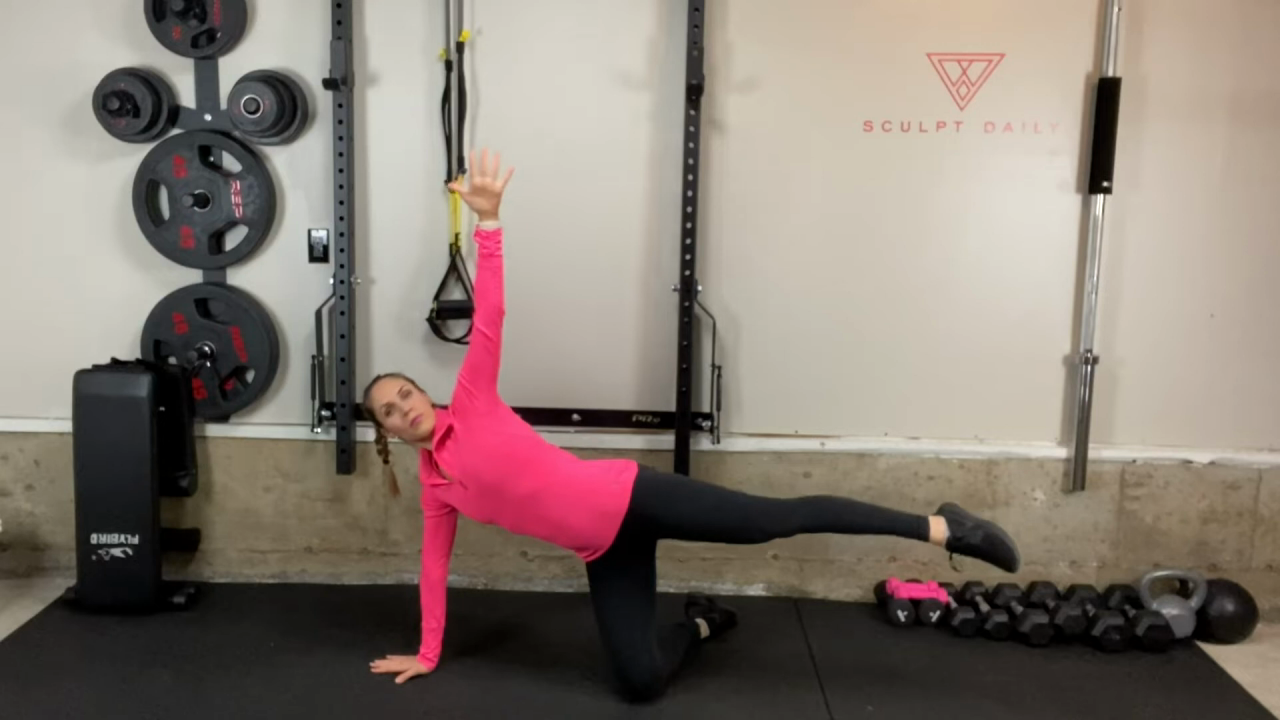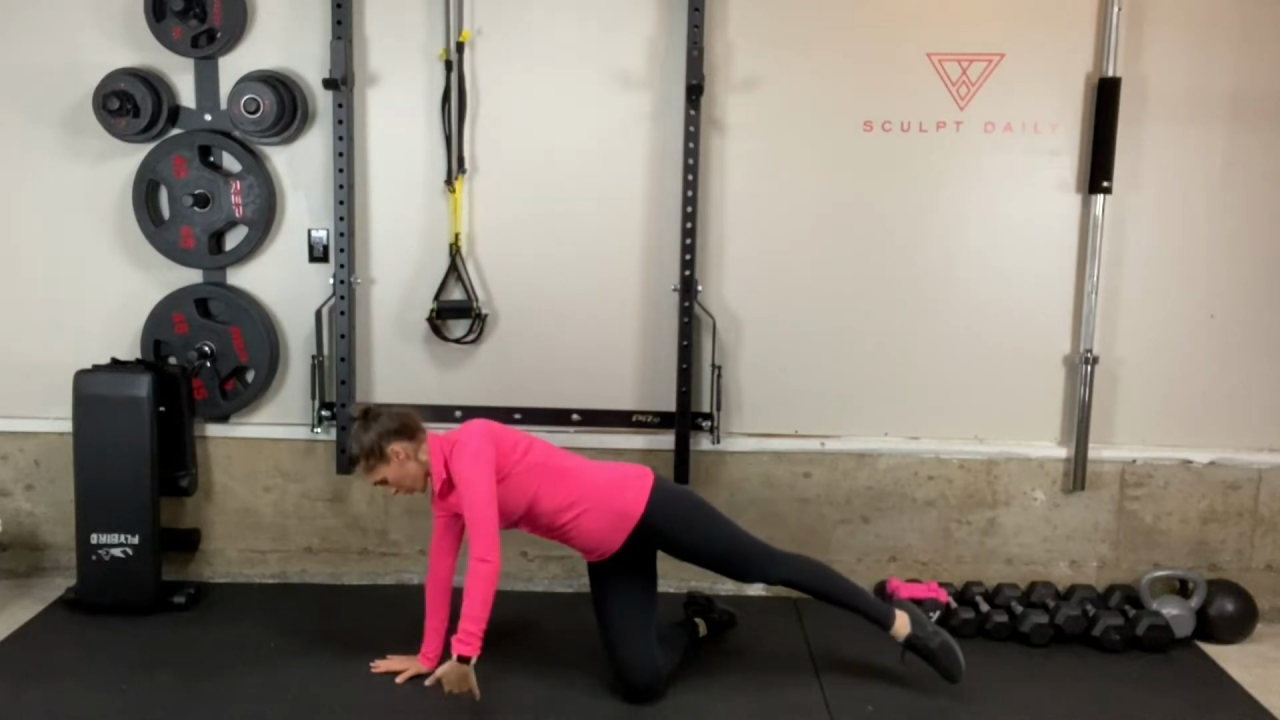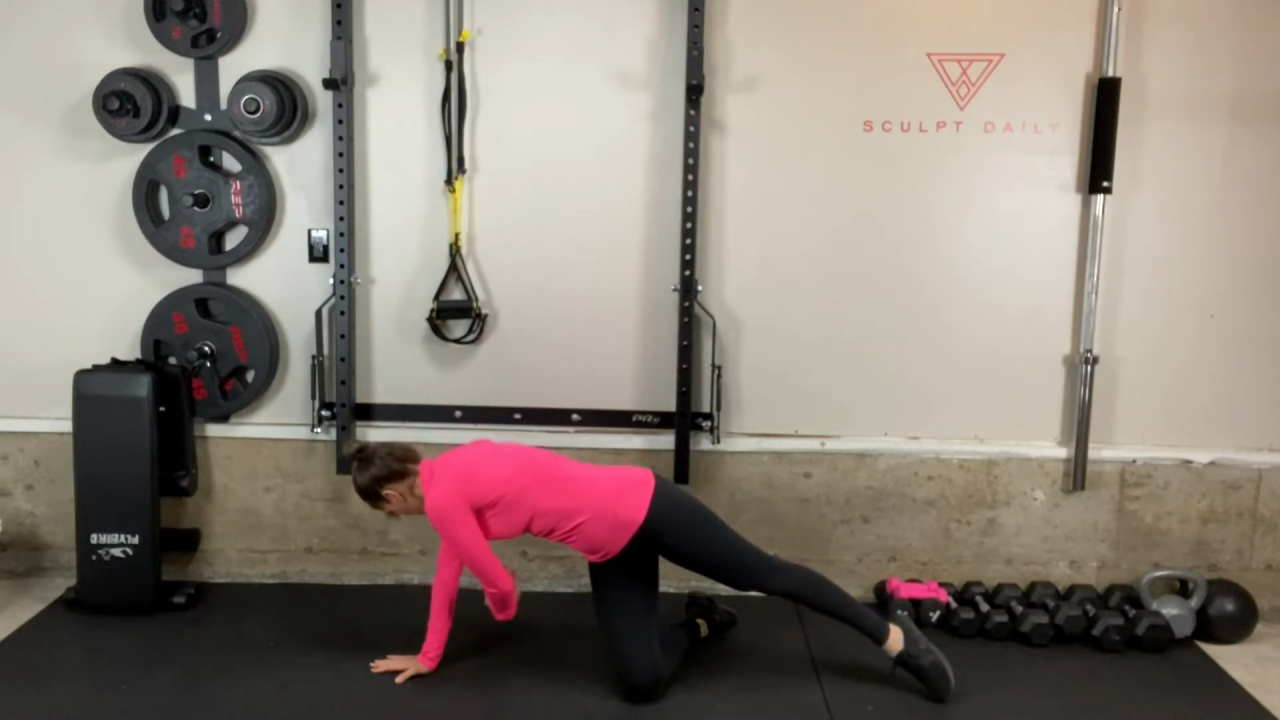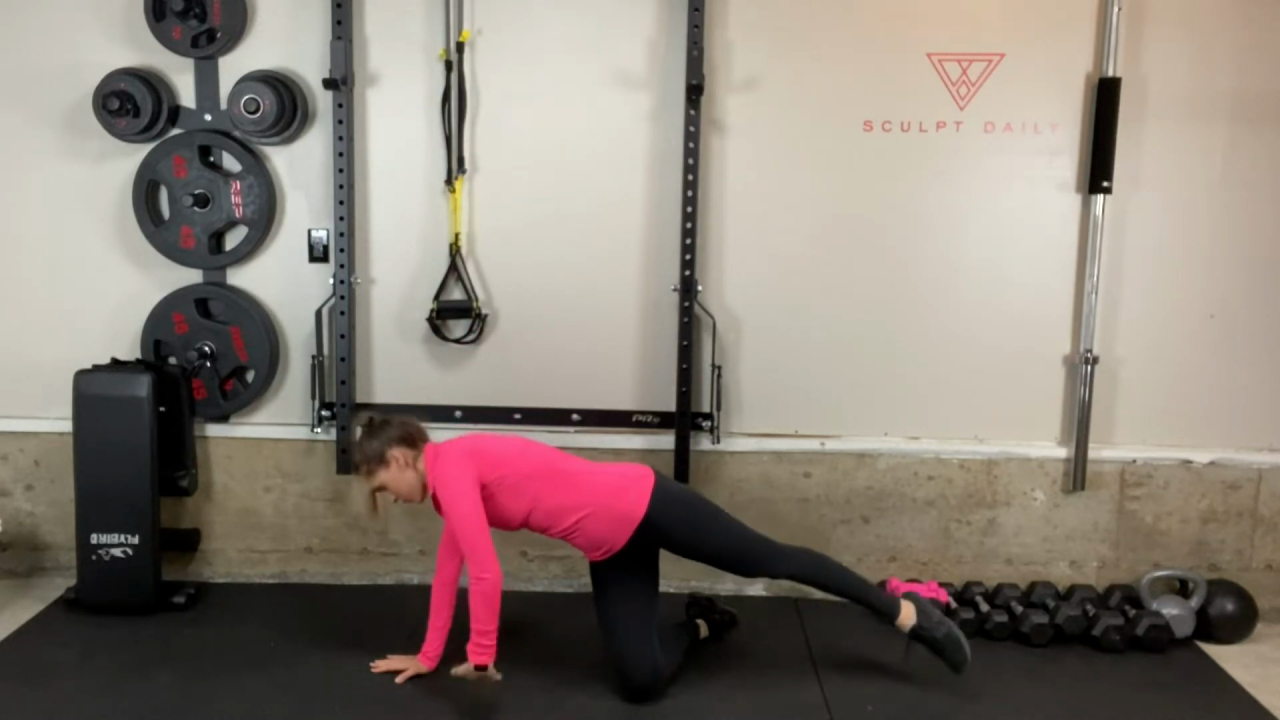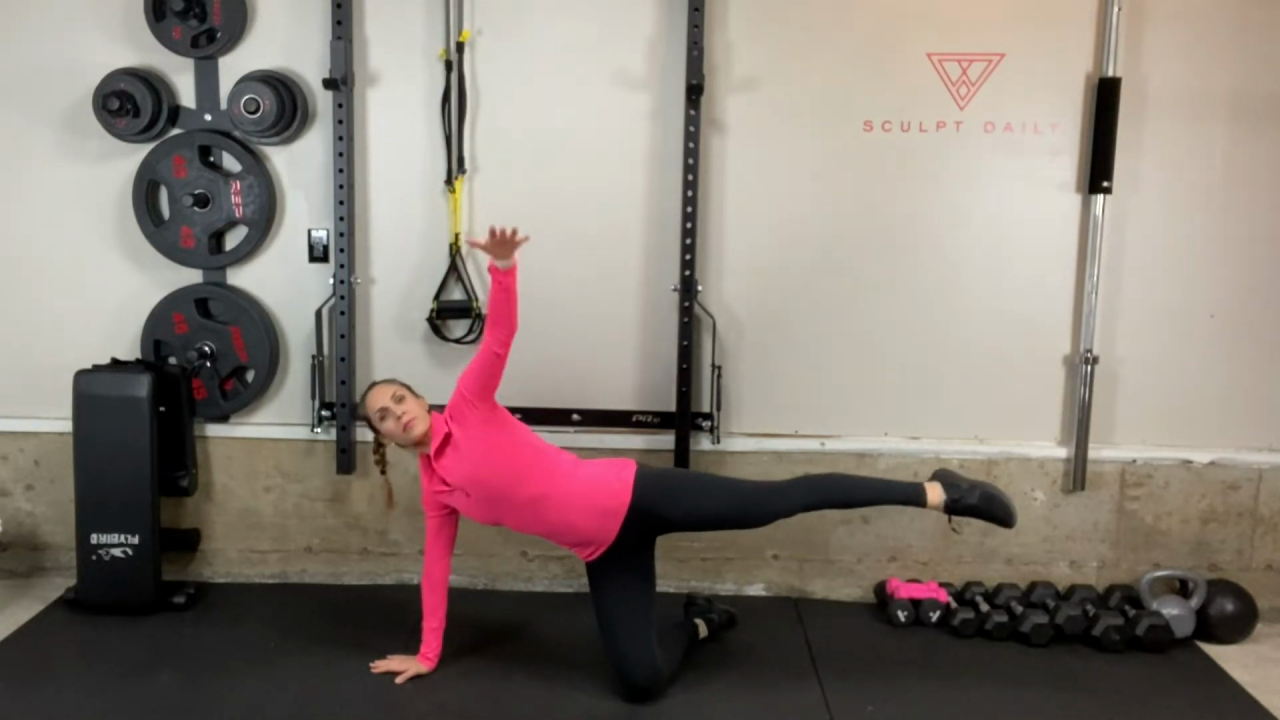
dt=1s
person 1, frame 1
left shoulder: (471, 408)
right shoulder: (434, 482)
left elbow: (488, 318)
right elbow: (434, 565)
left wrist: (486, 218)
right wrist: (426, 655)
left hip: (629, 499)
right hip: (604, 548)
left knee: (779, 519)
right knee: (641, 683)
left ankle: (940, 528)
right ankle: (699, 626)
person 1, frame 2
left shoulder: (468, 444)
right shoulder: (443, 492)
left elbow: (486, 558)
right elbow: (440, 567)
left wrist: (464, 654)
right wrist: (427, 657)
left hip: (638, 504)
right hip: (607, 552)
left knee: (767, 565)
right knee: (640, 683)
left ankle: (901, 623)
right ankle: (697, 623)
person 1, frame 3
left shoulder: (443, 497)
right shoulder: (454, 475)
left elbow: (498, 586)
right elbow: (448, 572)
left wrist: (504, 608)
right wrist: (427, 656)
left hip: (641, 508)
right hip: (611, 550)
left knee: (765, 575)
right knee: (641, 683)
left ankle: (894, 638)
right ankle: (698, 624)
person 1, frame 4
left shoulder: (451, 466)
right shoulder: (454, 480)
left elbow: (487, 575)
right elbow: (448, 570)
left wrist: (483, 657)
right wrist: (429, 655)
left hip: (642, 504)
right hip: (611, 548)
left knee: (771, 559)
right knee: (641, 683)
left ankle: (905, 613)
right ankle: (698, 624)
person 1, frame 5
left shoulder: (469, 405)
right shoulder: (435, 486)
left elbow: (500, 333)
right elbow: (437, 565)
left wrist: (503, 264)
right wrist: (426, 653)
left hip: (628, 496)
right hip: (604, 549)
left knee: (778, 501)
right knee: (641, 683)
left ankle: (935, 492)
right ankle: (699, 623)
